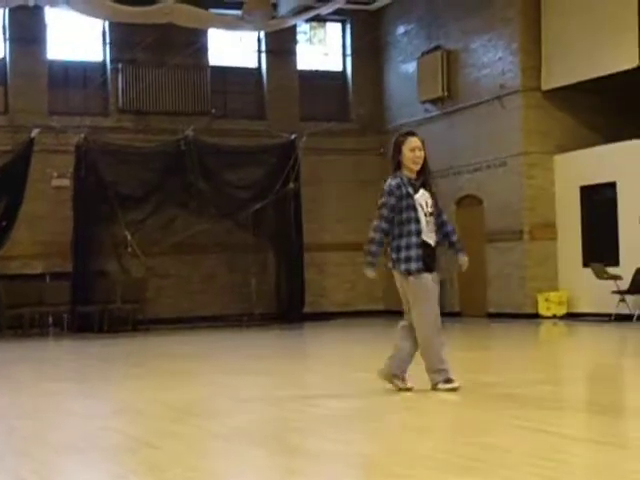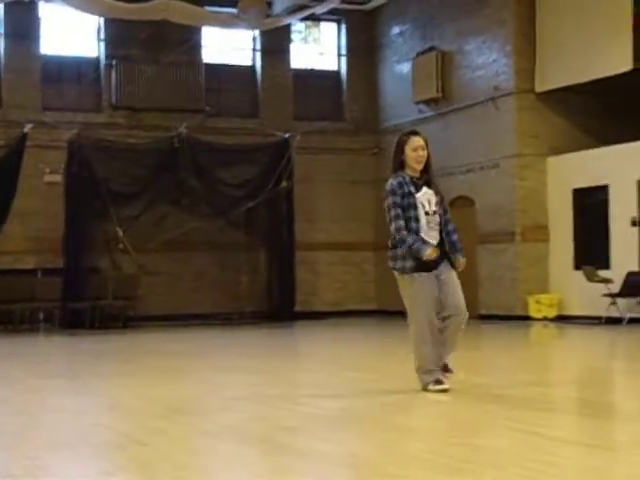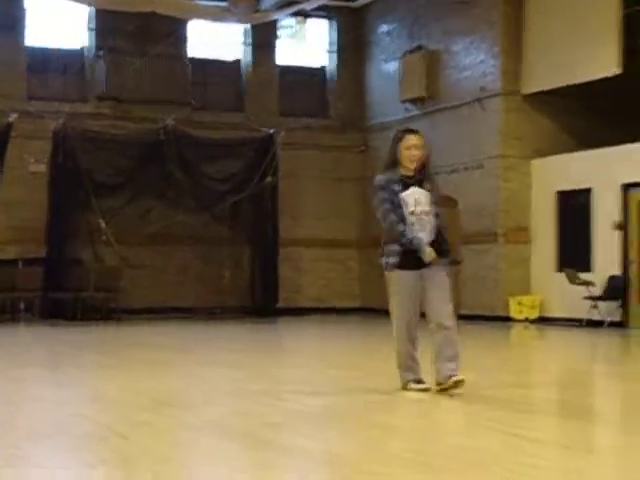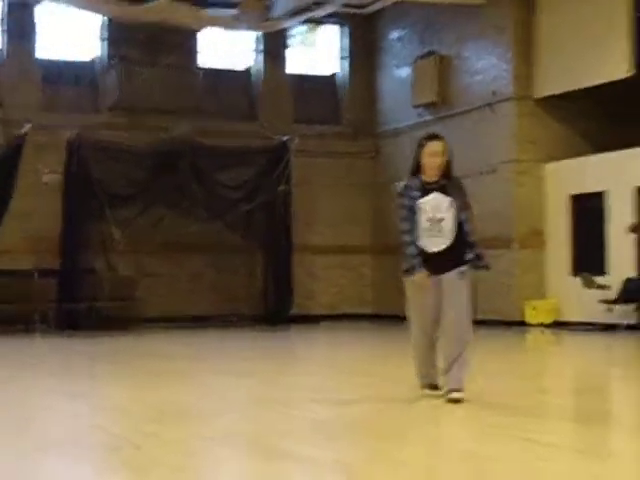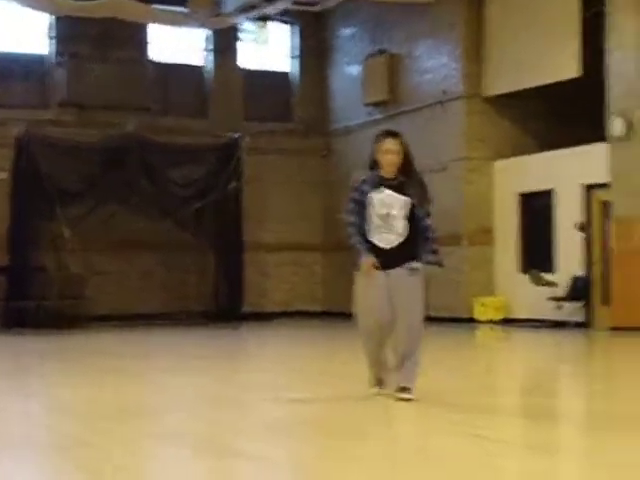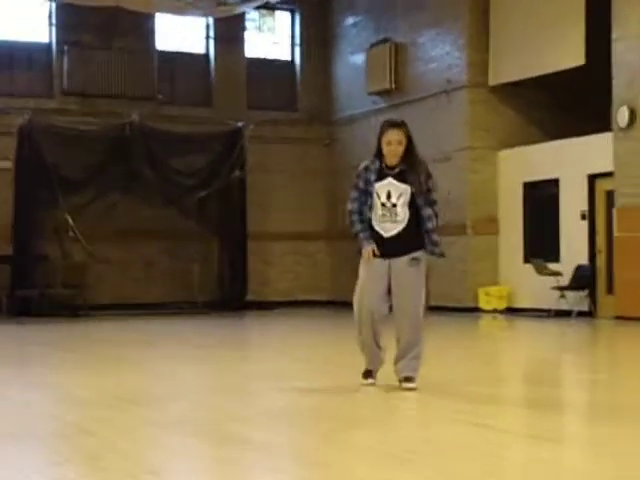
dt=0.2s
person 1, frame 1
left shoulder: (425, 184)
right shoulder: (393, 186)
left elbow: (440, 219)
right elbow: (380, 226)
left wrist: (457, 249)
right wrist: (371, 262)
left hip: (428, 261)
right hip: (410, 262)
left knee: (416, 320)
right knee: (429, 321)
left ankle: (394, 369)
right ankle: (439, 374)
person 1, frame 2
left shoulder: (429, 183)
right shoulder: (395, 185)
left elbow: (445, 219)
right elbow: (397, 225)
left wrist: (457, 251)
right wrist: (421, 249)
left hip: (441, 260)
right hip: (413, 263)
left knee: (457, 312)
right knee: (423, 322)
left ankle: (438, 356)
right ankle: (428, 375)
person 1, frame 3
left shoulder: (428, 182)
right shoulder: (385, 183)
left elbow: (438, 220)
right elbow: (391, 222)
left wrist: (446, 253)
right wrist: (419, 247)
left hip: (435, 260)
right hip: (402, 260)
left knee: (443, 317)
right knee: (405, 322)
left ankle: (447, 373)
right ankle: (409, 375)
person 1, frame 4
left shoulder: (454, 188)
right shoulder: (408, 189)
left elbow: (465, 226)
right elbow: (406, 230)
left wrist: (475, 258)
right wrist: (415, 266)
left hip: (454, 266)
right hip: (421, 268)
left knee: (456, 326)
right knee: (423, 327)
left ankle: (454, 383)
right ankle: (428, 378)
person 1, frame 5
left shoulder: (414, 183)
right shoulder: (364, 184)
left elbow: (424, 221)
right elbow: (352, 221)
left wrist: (429, 253)
right wrist: (363, 253)
left hip: (407, 263)
right hip: (373, 262)
left knee: (407, 323)
right knee: (374, 321)
left ankle: (404, 381)
right ankle: (380, 371)
person 1, frame 6
left shoulder: (419, 171)
right shoulder: (367, 171)
left elbow: (430, 207)
right elbow: (354, 208)
left wrist: (431, 241)
right wrist: (364, 240)
left hip: (409, 252)
right hip: (375, 252)
left knee: (409, 313)
right knee: (366, 310)
left ankle: (407, 370)
right ankle: (372, 363)
